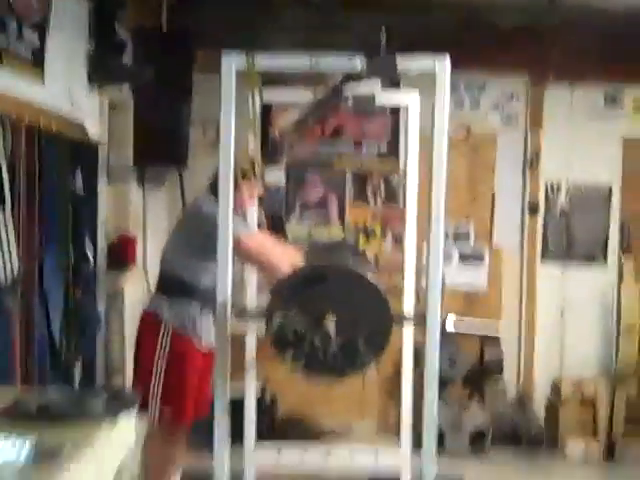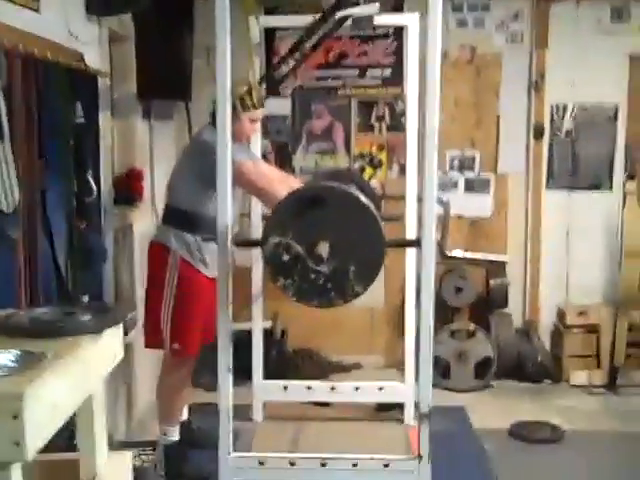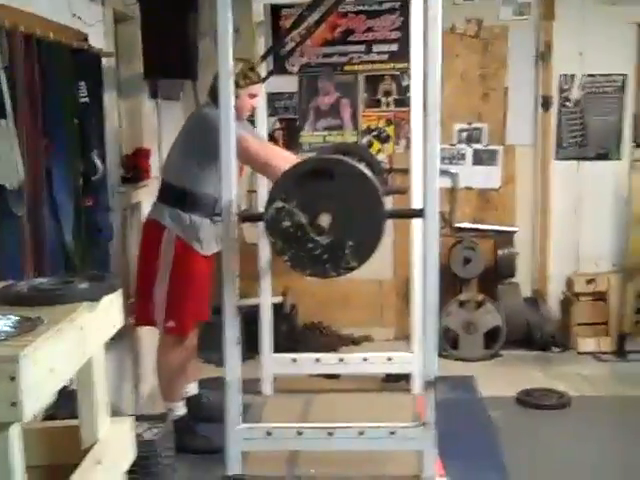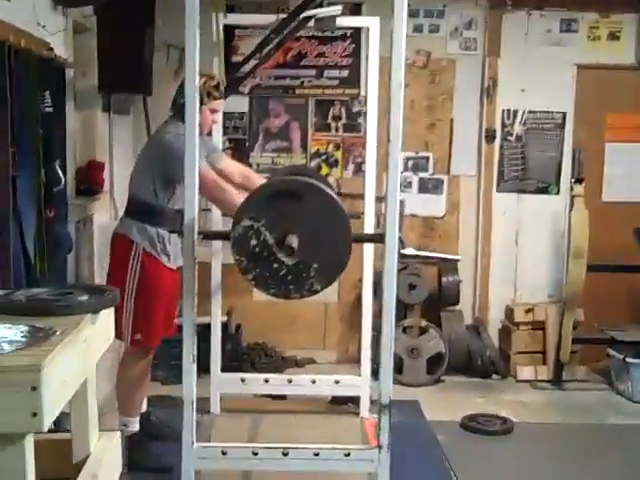
dt=0.7s
person 1, frame 1
left shoulder: (228, 215)
right shoulder: (208, 212)
left elbow: (270, 246)
right elbow: (259, 254)
left hip: (199, 328)
right hip: (174, 325)
left knee: (183, 417)
right knee: (167, 420)
person 1, frame 2
left shoulder: (235, 147)
right shoulder: (210, 144)
left elbow: (277, 176)
right elbow: (262, 186)
left hip: (202, 256)
right hip: (179, 255)
left knee: (191, 348)
right knee: (178, 352)
left ankle: (179, 424)
right ankle: (168, 447)
person 1, frame 3
left shoulder: (233, 125)
right shoulder: (209, 120)
left elbow: (274, 152)
right elbow: (263, 160)
left hip: (199, 234)
right hip: (176, 232)
left knee: (190, 323)
right knee: (174, 330)
left ankle: (191, 398)
right ankle: (176, 420)
person 1, frame 4
left shoulder: (195, 140)
right shoulder: (172, 139)
left elbow: (238, 172)
right elbow: (215, 189)
left hip: (163, 247)
right hip: (141, 246)
left knee: (150, 341)
right knee: (137, 344)
left ankle: (140, 417)
right ankle: (128, 435)
